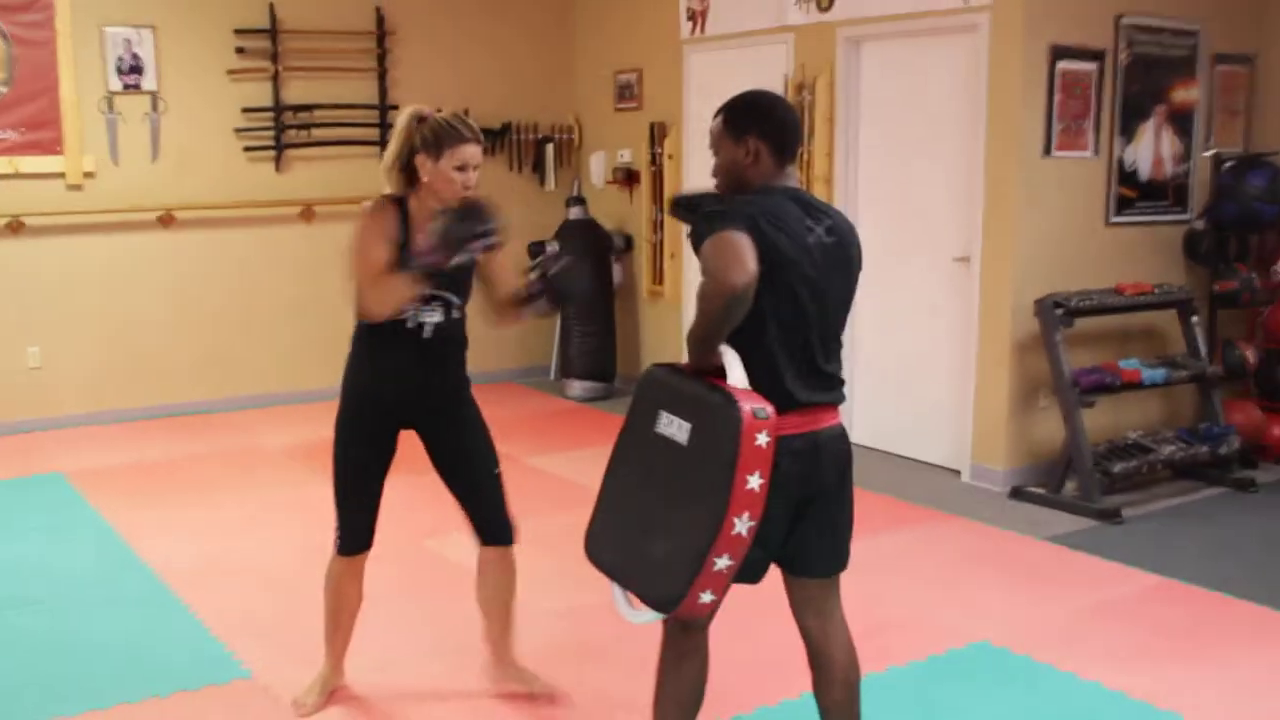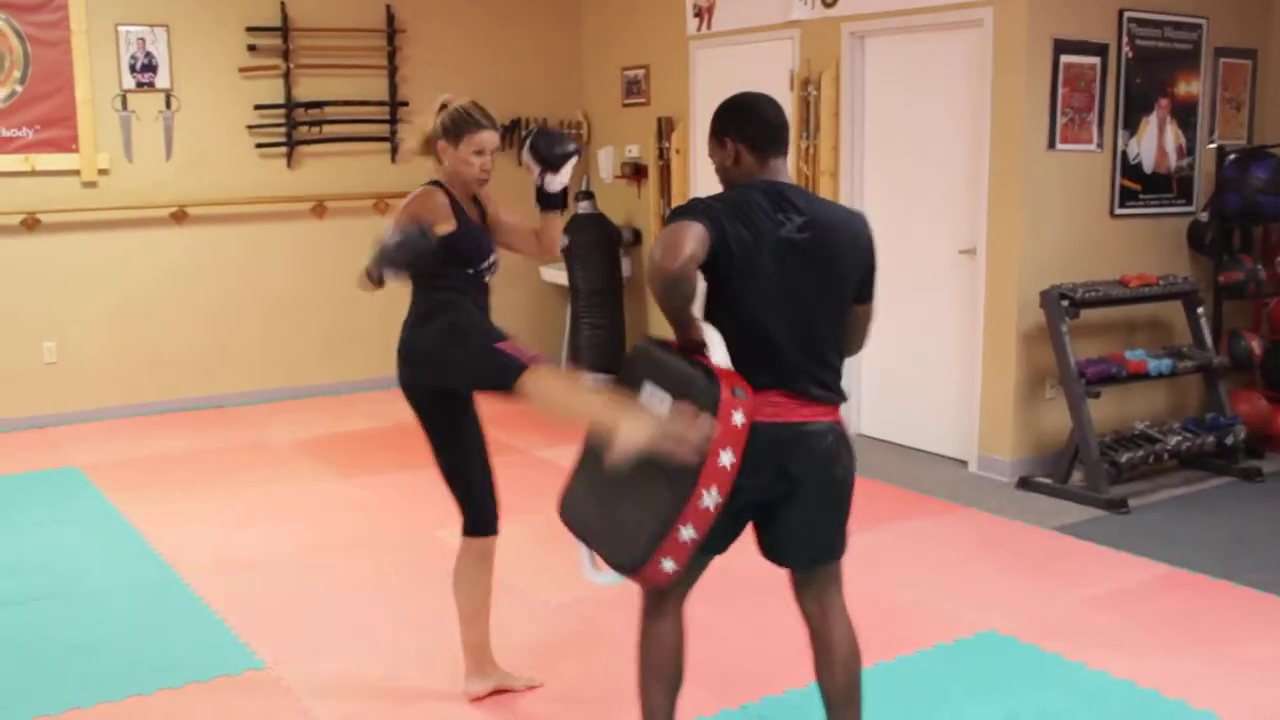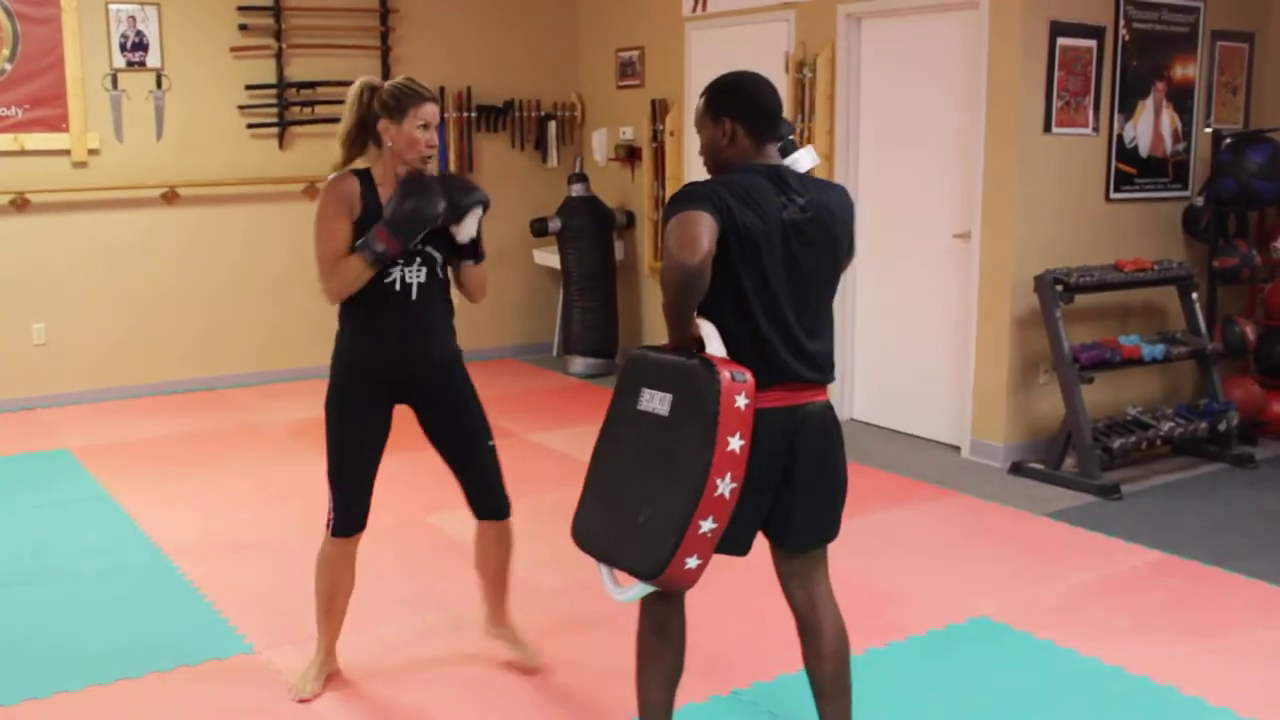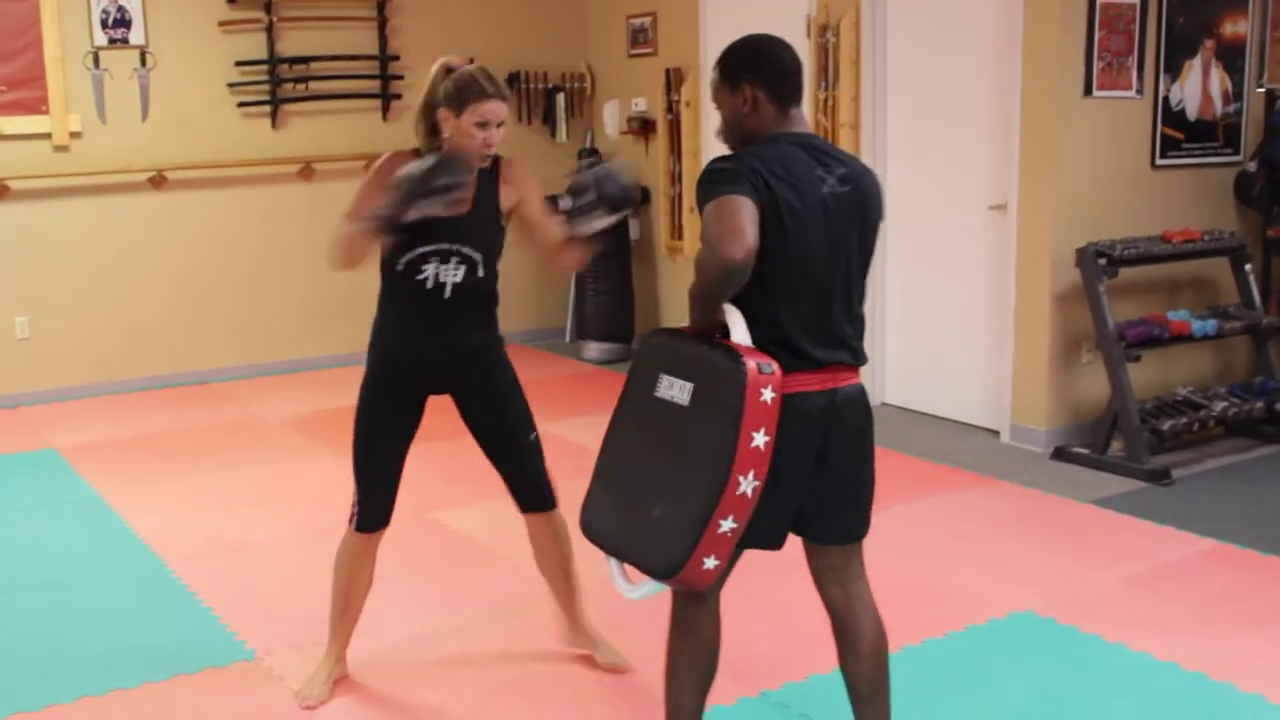
dt=0.5s
person 1, frame 1
left shoulder: (730, 217)
right shoulder: (840, 231)
left elbow: (735, 279)
left wrist: (699, 346)
right hip: (824, 440)
left knee: (687, 613)
right knee: (821, 615)
person 1, frame 2
left shoulder: (710, 215)
right shoulder: (851, 228)
left elbow: (669, 264)
right elbow: (853, 338)
left wrist: (686, 330)
right hip: (818, 435)
left knee: (664, 589)
right knee: (825, 601)
person 1, frame 3
left shoulder: (706, 200)
right shoulder: (835, 202)
left elbow: (688, 258)
left wrist: (679, 325)
right hip: (810, 419)
left knee: (664, 581)
right knee: (810, 587)
person 1, frame 4
left shoulder: (738, 172)
right shoulder: (862, 180)
left elbow: (730, 251)
left wrist: (702, 309)
right hip: (843, 401)
left knee: (697, 582)
right knee: (846, 584)
person 2, frame 1
left shoulder: (469, 223)
right shoulder: (380, 217)
left elbow: (502, 307)
right elbow: (376, 306)
left wrist: (536, 291)
right wrist: (436, 260)
left hip: (444, 393)
right hip: (372, 393)
left knee: (496, 530)
right knee: (353, 543)
left ankle: (504, 666)
person 2, frame 2
left shoulder: (478, 206)
right shoulder: (428, 201)
left elbow: (540, 244)
right elbow: (373, 275)
left wrist: (554, 187)
right wrist: (388, 258)
left hip: (435, 373)
right hip: (443, 345)
left knee: (480, 523)
right knee: (543, 376)
left ankle: (479, 667)
right ankle: (635, 429)
person 2, frame 3
left shoulder: (437, 191)
right shoulder: (345, 190)
left elbow: (476, 291)
right elbow: (334, 286)
left wrist: (466, 235)
right wrist: (393, 233)
left hip: (436, 362)
right hip: (363, 368)
left knee: (493, 504)
right knee: (346, 522)
left ankle: (499, 621)
right ankle: (325, 655)
person 2, frame 4
left shoulder: (503, 176)
right shoulder: (396, 168)
left elbow: (569, 258)
right elbow: (344, 256)
right wrist: (398, 207)
left hip: (476, 356)
right hip: (401, 354)
left knee: (538, 499)
right knee: (369, 518)
left ankle: (576, 627)
right ankle: (334, 658)
